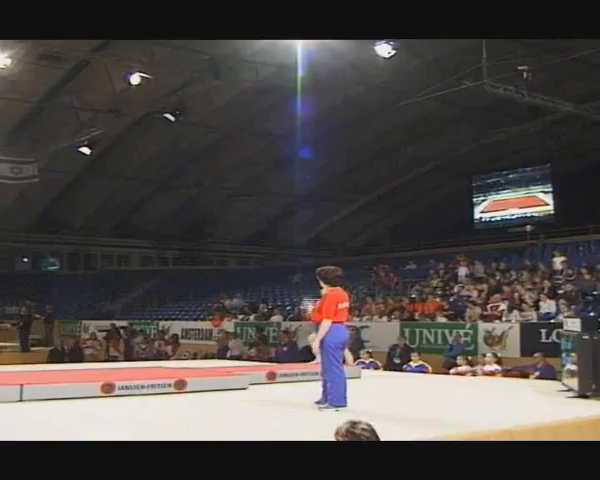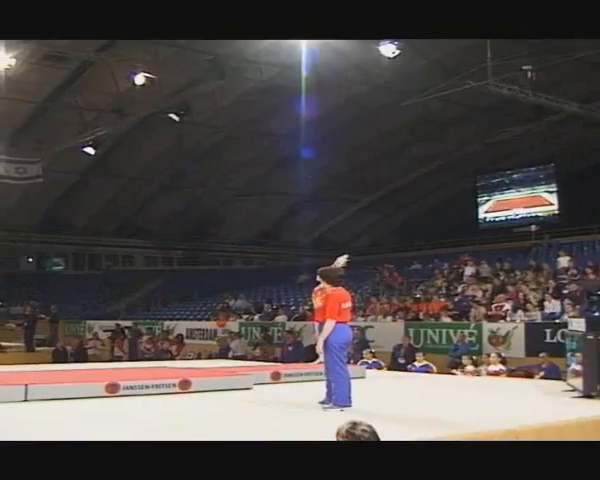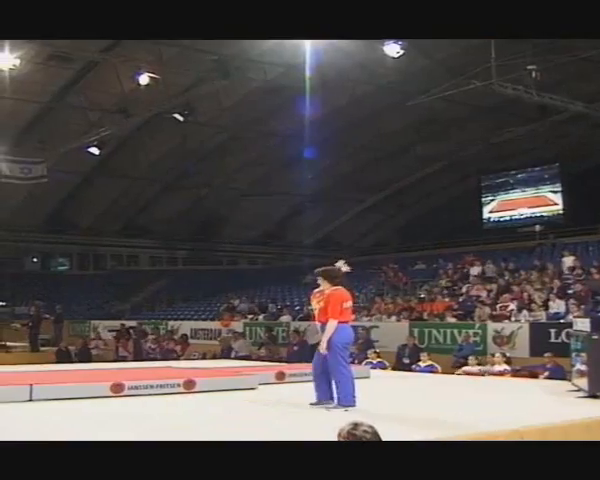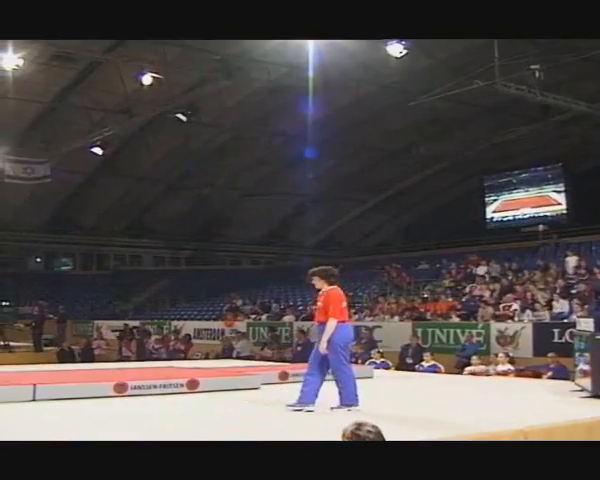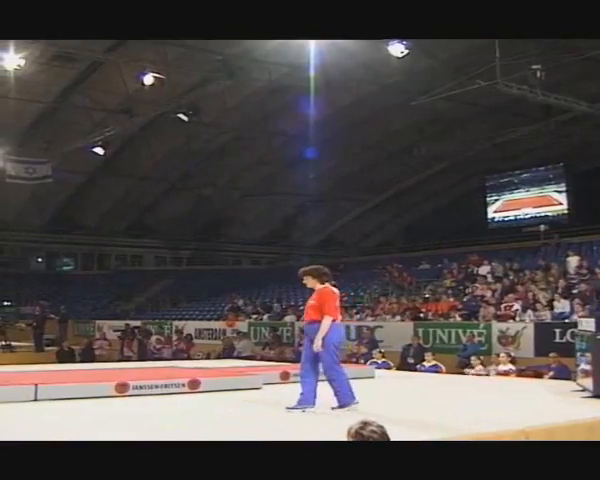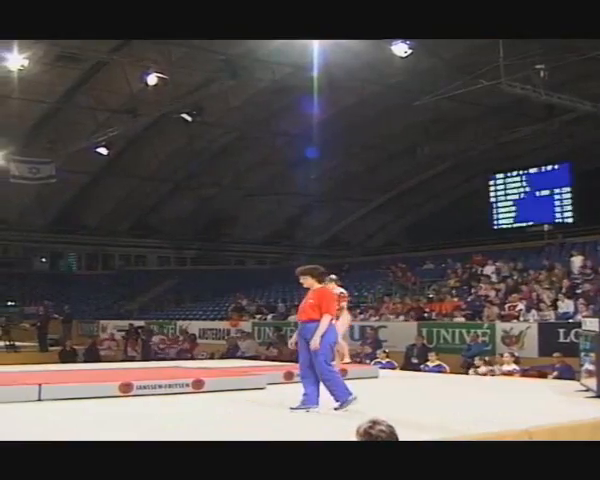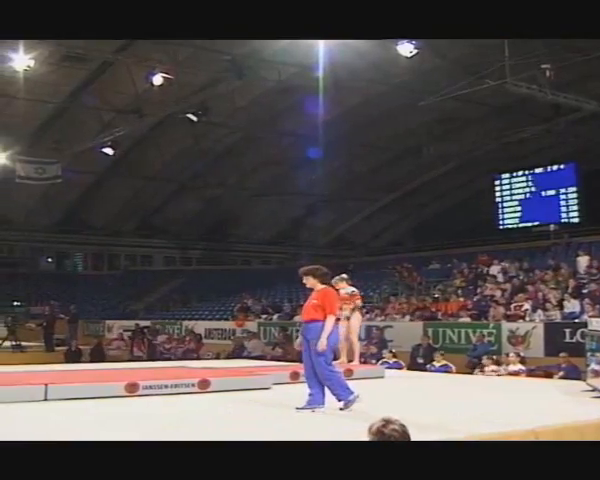
dt=0.3s
person 1, frame 1
left shoulder: (330, 295)
right shoulder: (342, 293)
left elbow: (327, 320)
left wrist: (317, 339)
left hip: (331, 333)
right hip: (340, 331)
left knee: (332, 368)
right knee: (330, 368)
left ankle: (336, 401)
right ankle: (327, 398)
person 1, frame 2
left shoulder: (333, 295)
right shoulder: (343, 293)
left elbow: (331, 320)
left wrist: (320, 340)
left hip: (334, 333)
right hip: (343, 331)
left knee: (336, 368)
right knee: (333, 368)
left ankle: (341, 401)
right ankle: (332, 397)
person 1, frame 3
left shoulder: (335, 295)
right shoulder: (341, 292)
left elbow: (333, 320)
left wrist: (324, 340)
left hip: (337, 334)
right hip: (340, 333)
left knee: (339, 368)
right knee: (320, 365)
left ankle: (346, 402)
right ankle: (325, 398)
person 1, frame 4
left shoulder: (333, 294)
right shoulder: (329, 293)
left elbow: (333, 319)
left wrist: (324, 340)
left hip: (336, 334)
right hip: (330, 334)
left knee: (341, 368)
right knee: (315, 368)
left ankle: (350, 401)
right ankle: (307, 400)
person 1, frame 5
left shoulder: (327, 292)
right shoulder: (317, 293)
left elbow: (328, 317)
left wrist: (319, 338)
right wrist: (310, 337)
left hip: (325, 333)
right hip: (312, 333)
left knee: (332, 368)
right knee: (307, 368)
left ankle: (347, 399)
right ankle: (306, 401)
person 1, frame 6
left shoulder: (325, 292)
right shoulder: (310, 293)
left elbow: (327, 316)
left wrist: (317, 336)
right wrist: (295, 335)
left hip: (321, 332)
right hip: (305, 333)
left knee: (323, 368)
right knee: (306, 369)
left ankle: (345, 396)
right ankle: (310, 401)
person 1, frame 7
left shoulder: (328, 293)
right shoulder: (314, 294)
left elbow: (331, 317)
left wrist: (324, 337)
right wrist: (301, 337)
left hip: (322, 332)
right hip: (309, 332)
left knee: (323, 368)
right knee: (310, 369)
left ankle: (347, 395)
right ankle: (316, 401)
